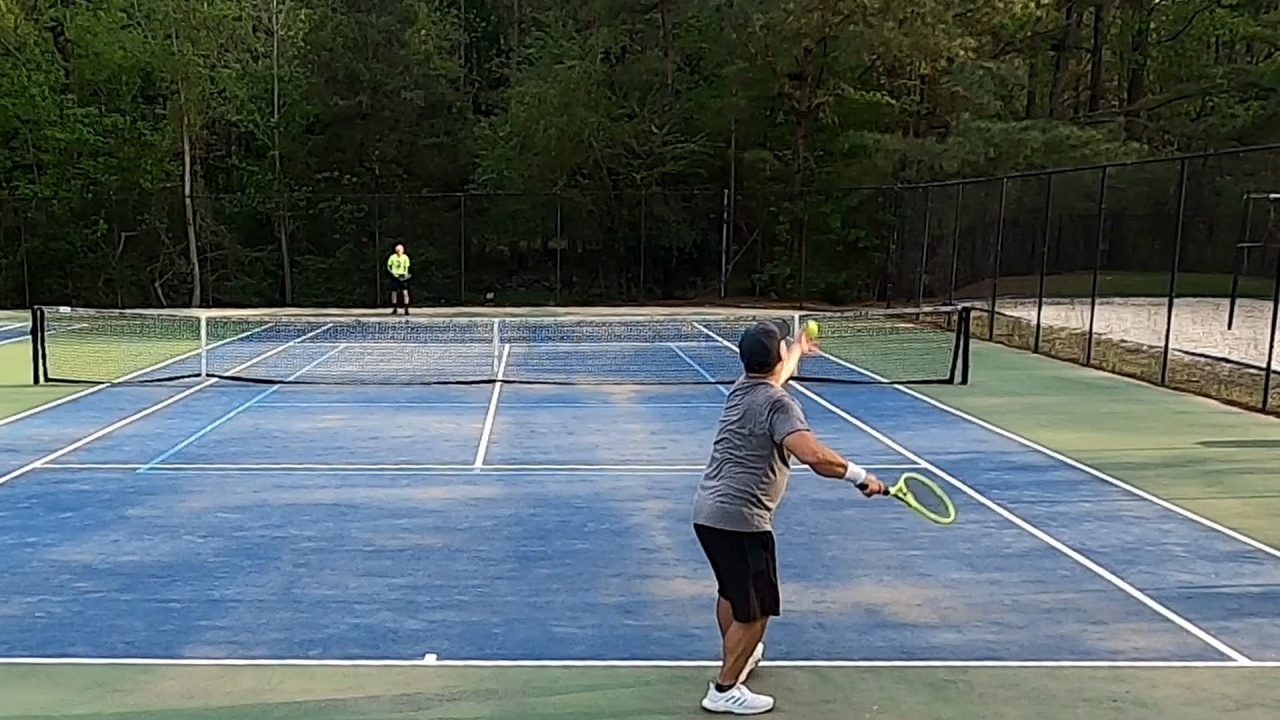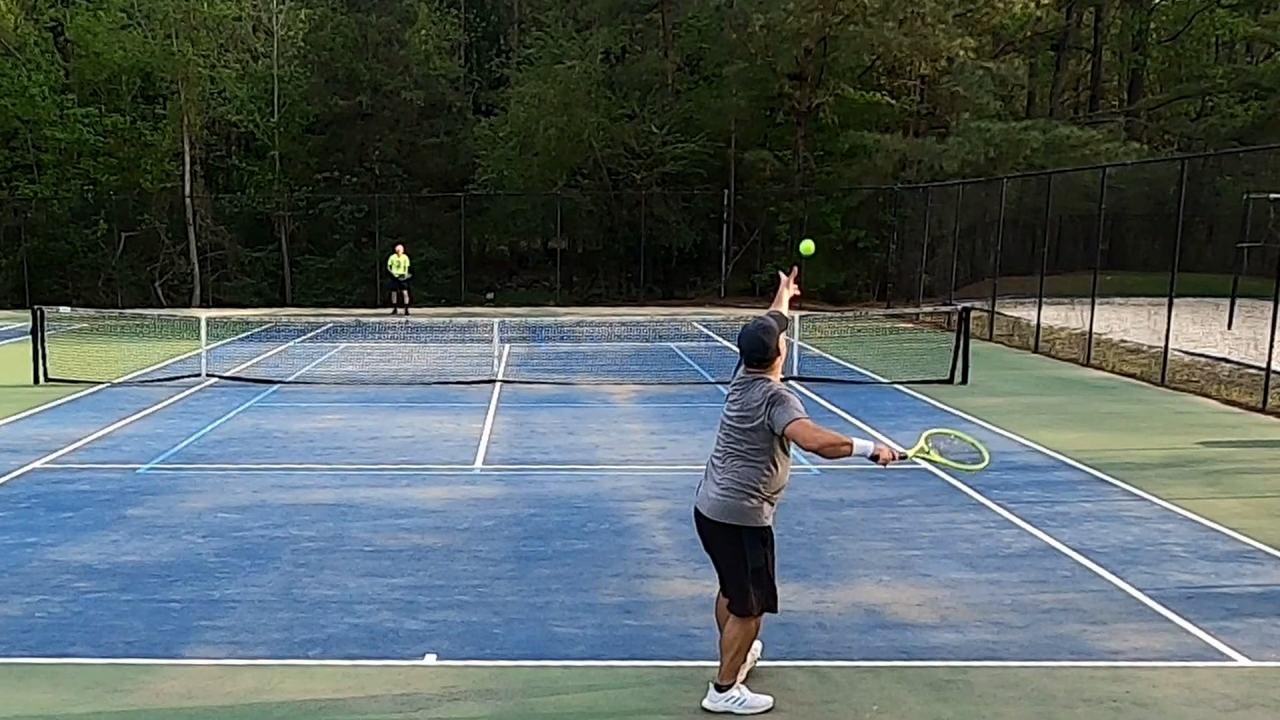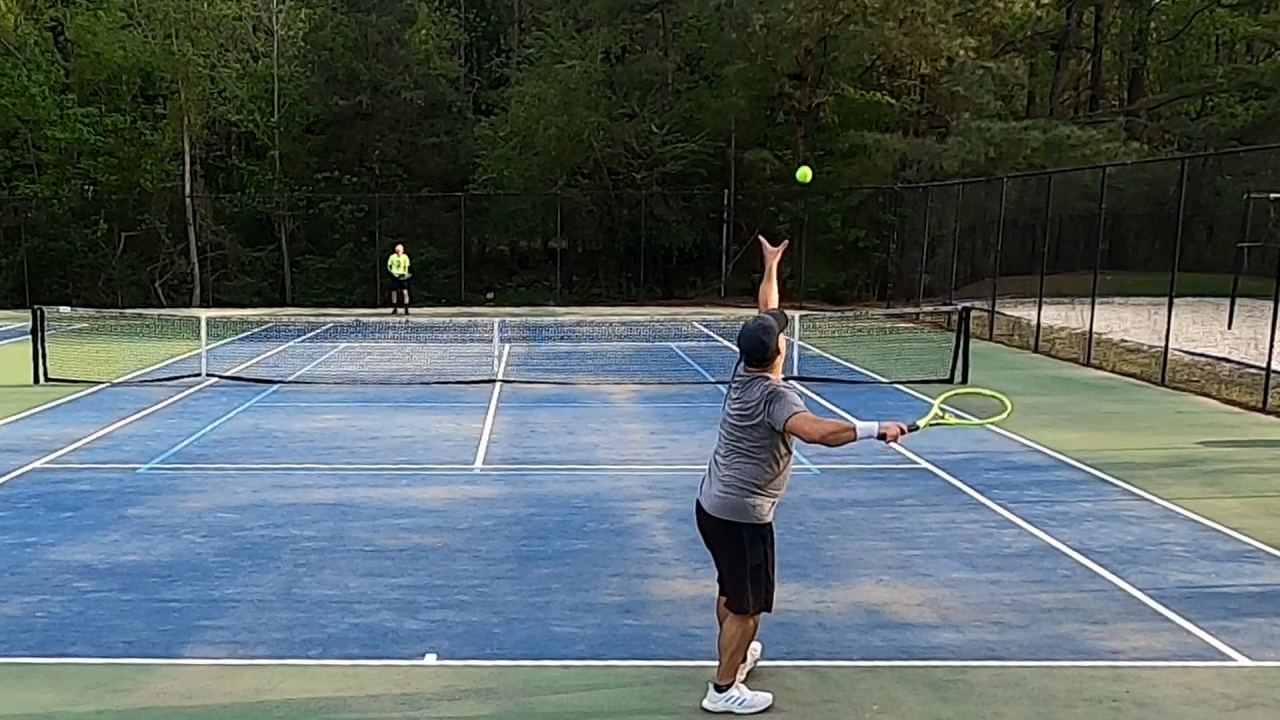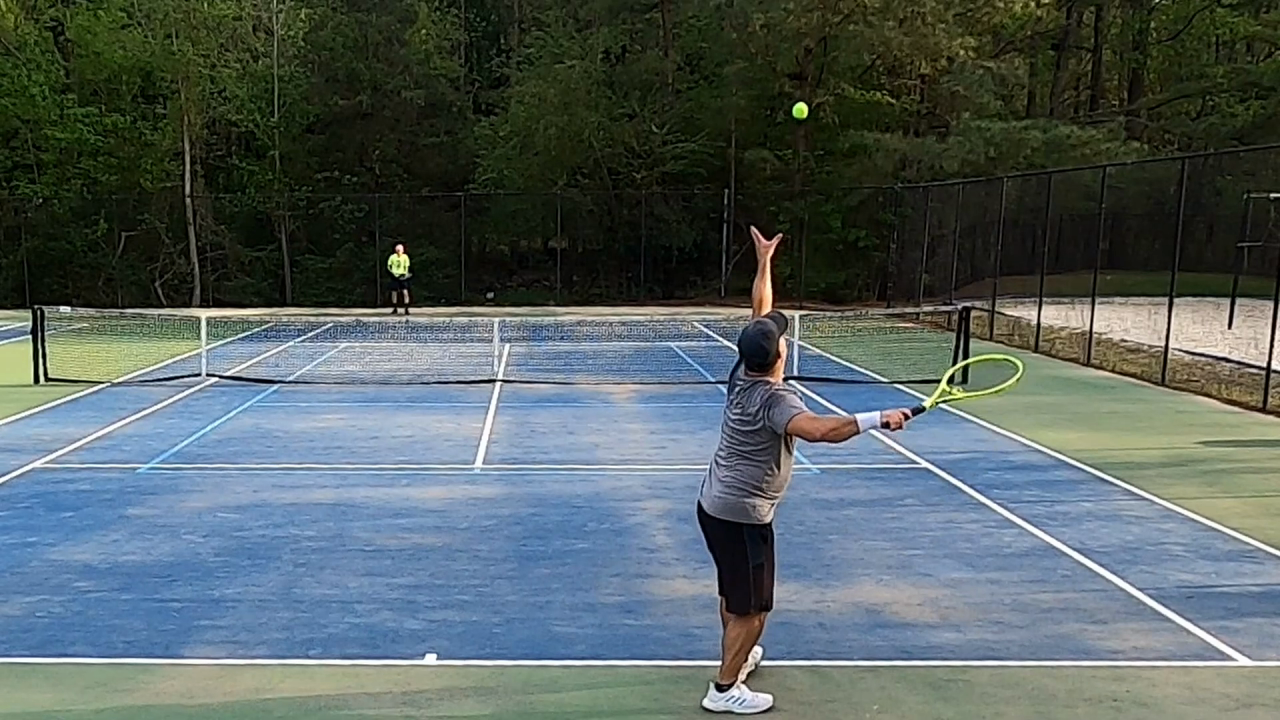
dt=0.7s
person 1, frame 1
left shoulder: (742, 388)
right shoulder: (778, 403)
left elbow: (775, 376)
right elbow: (813, 455)
left wrist: (800, 350)
right wrist: (859, 476)
left hip: (708, 513)
right hip: (740, 521)
left knee: (732, 593)
right knee: (754, 610)
left ankle: (737, 657)
right ankle: (725, 690)
person 1, frame 2
left shoulder: (743, 377)
right shoulder: (776, 397)
left elbow: (765, 331)
right elbow: (815, 441)
left wrist: (783, 296)
right wrist: (869, 448)
left hip: (710, 507)
right hip: (741, 517)
left knee: (731, 593)
right knee: (749, 607)
left ankle: (735, 655)
right ankle: (724, 689)
person 1, frame 3
left shoulder: (745, 372)
right shoulder: (776, 396)
left elbow: (765, 315)
right elbow: (818, 431)
left wrist: (771, 267)
right wrist: (876, 429)
left hip: (713, 504)
right hip: (742, 515)
left knee: (732, 595)
right knee: (746, 607)
left ankle: (736, 657)
right ankle: (723, 689)
person 1, frame 4
left shoulder: (743, 373)
right shoulder: (776, 400)
left elbow: (760, 313)
right elbow: (820, 429)
left wrist: (764, 261)
right wrist: (877, 418)
left hip: (714, 505)
right hip: (742, 515)
left knee: (735, 596)
right knee: (751, 609)
left ankle: (737, 657)
right ankle: (725, 689)
